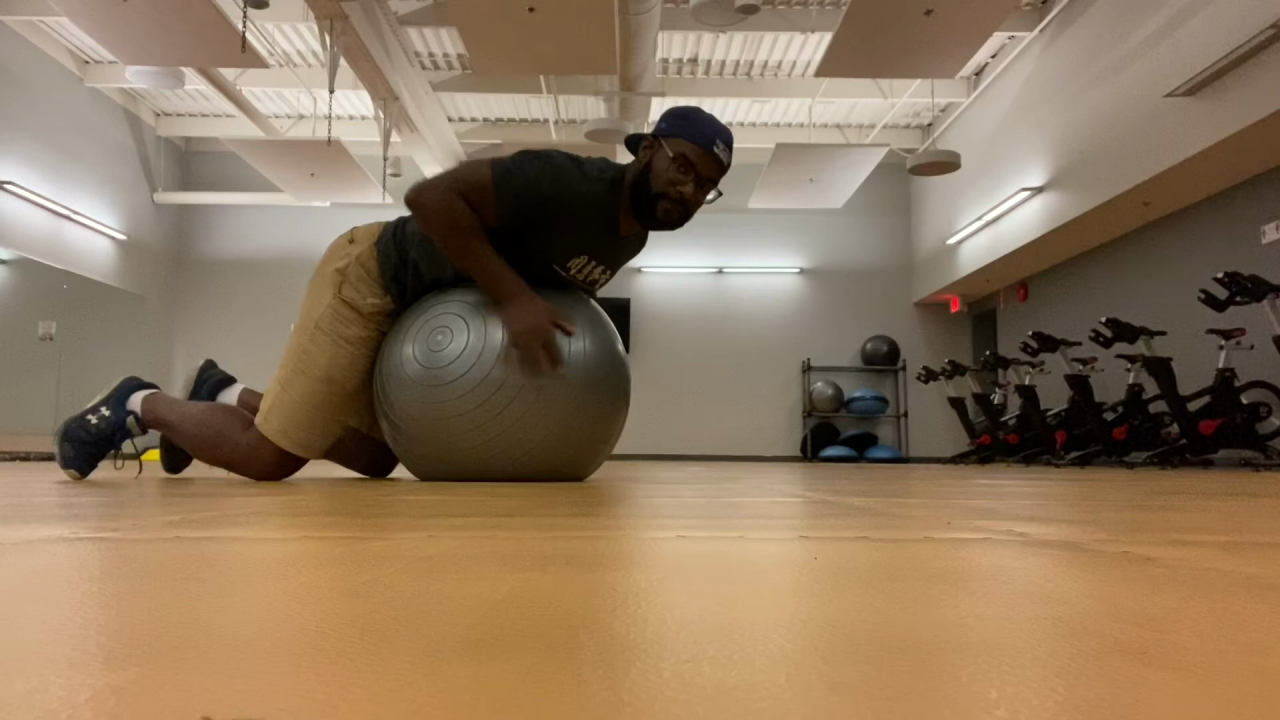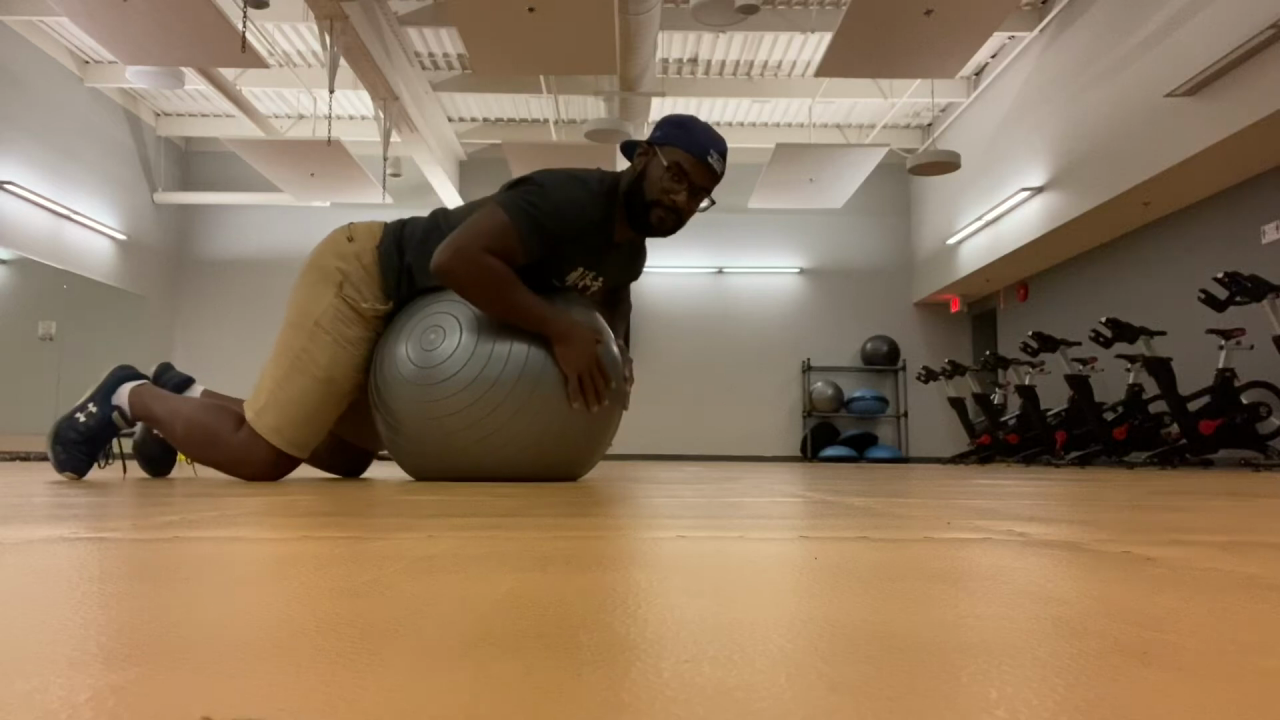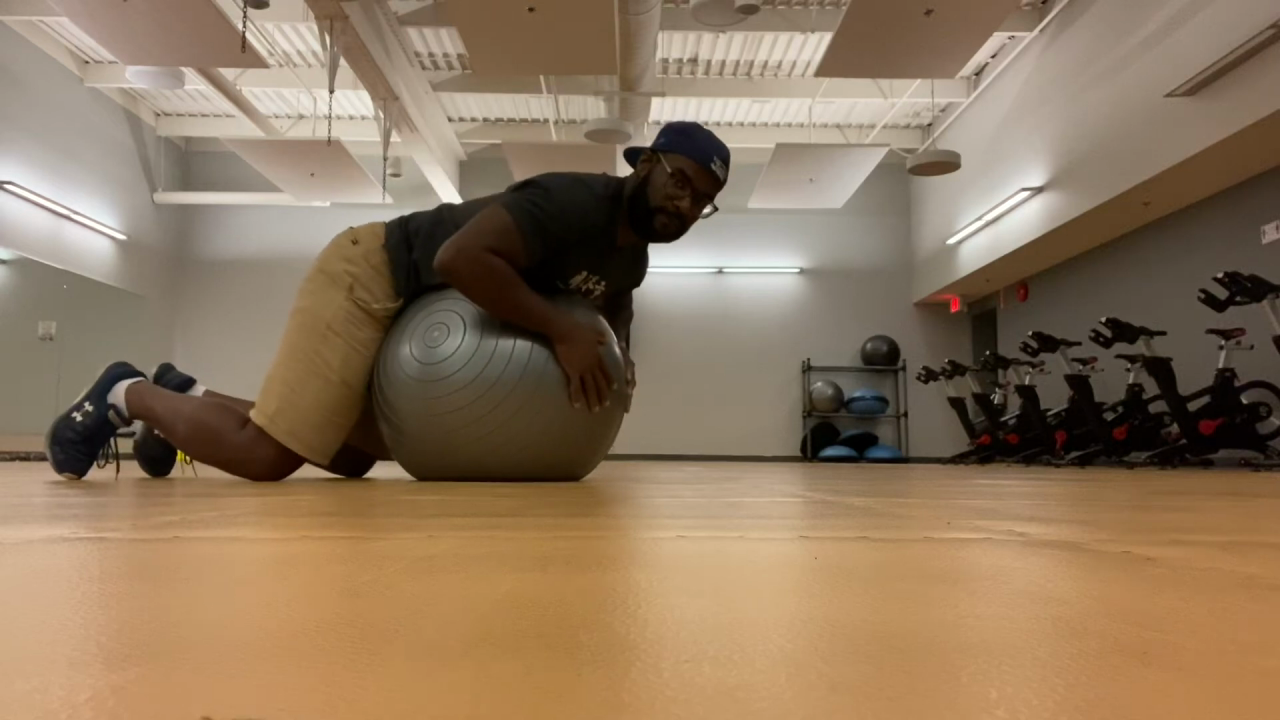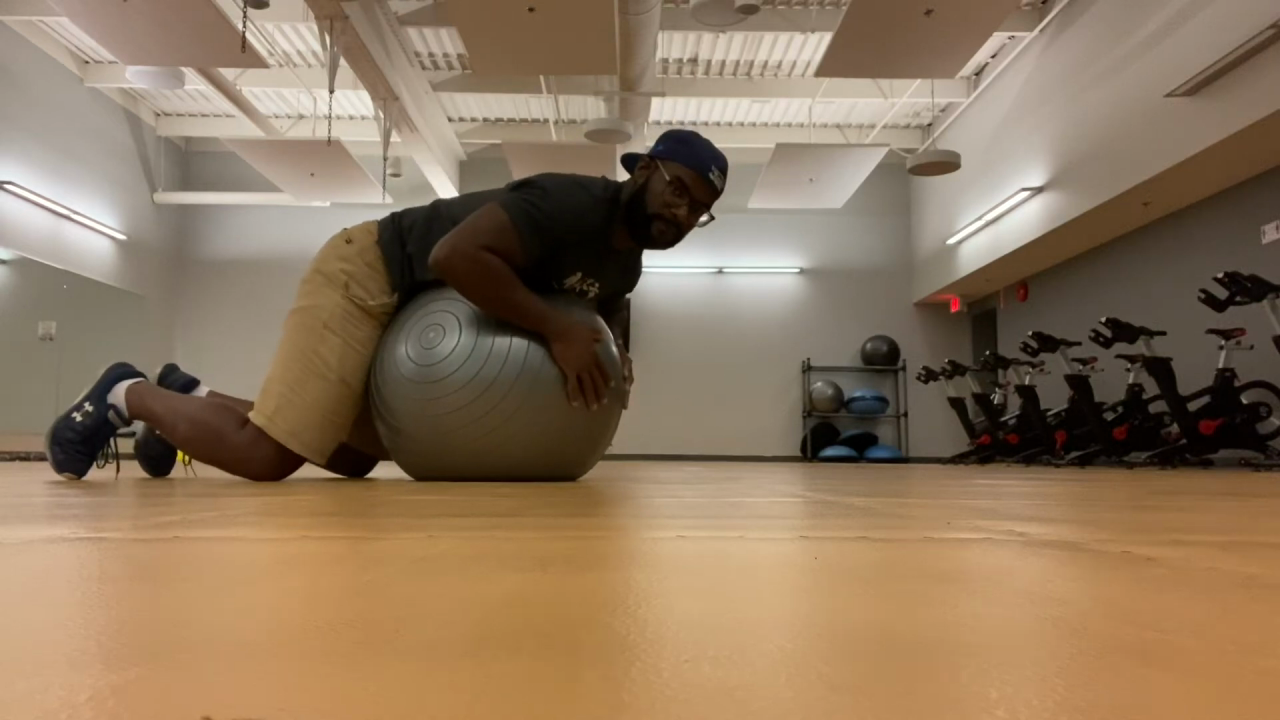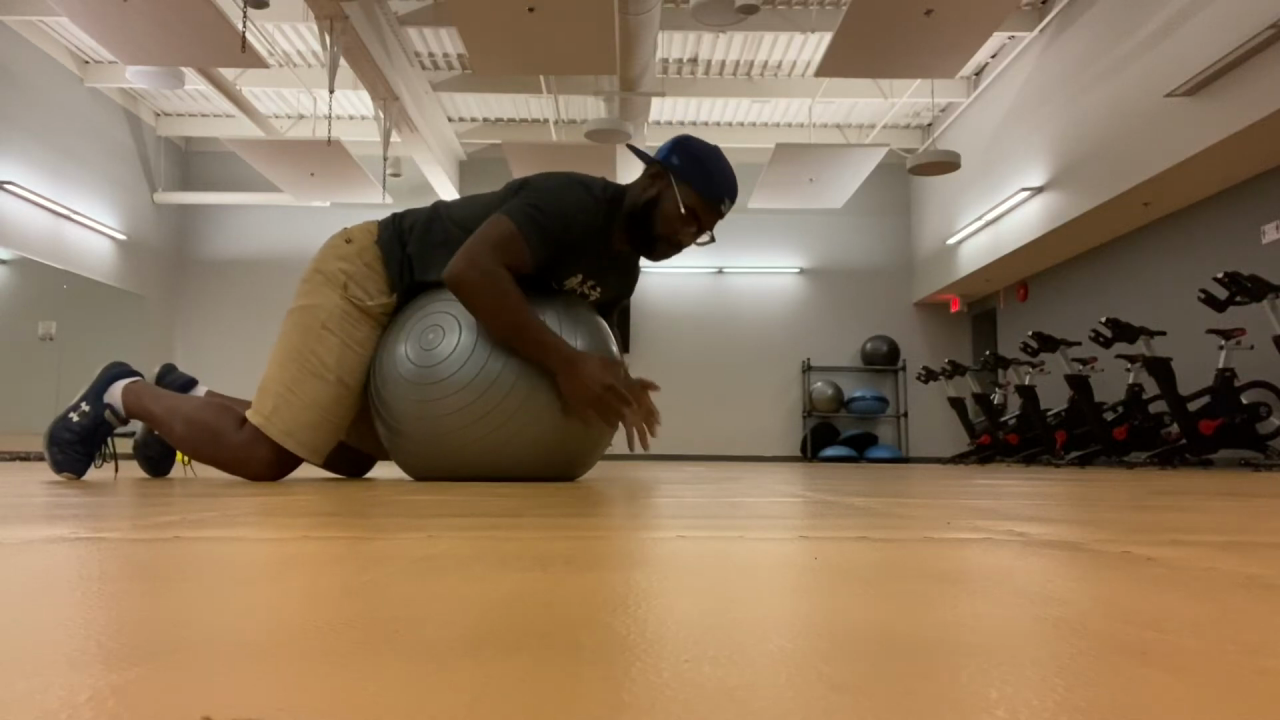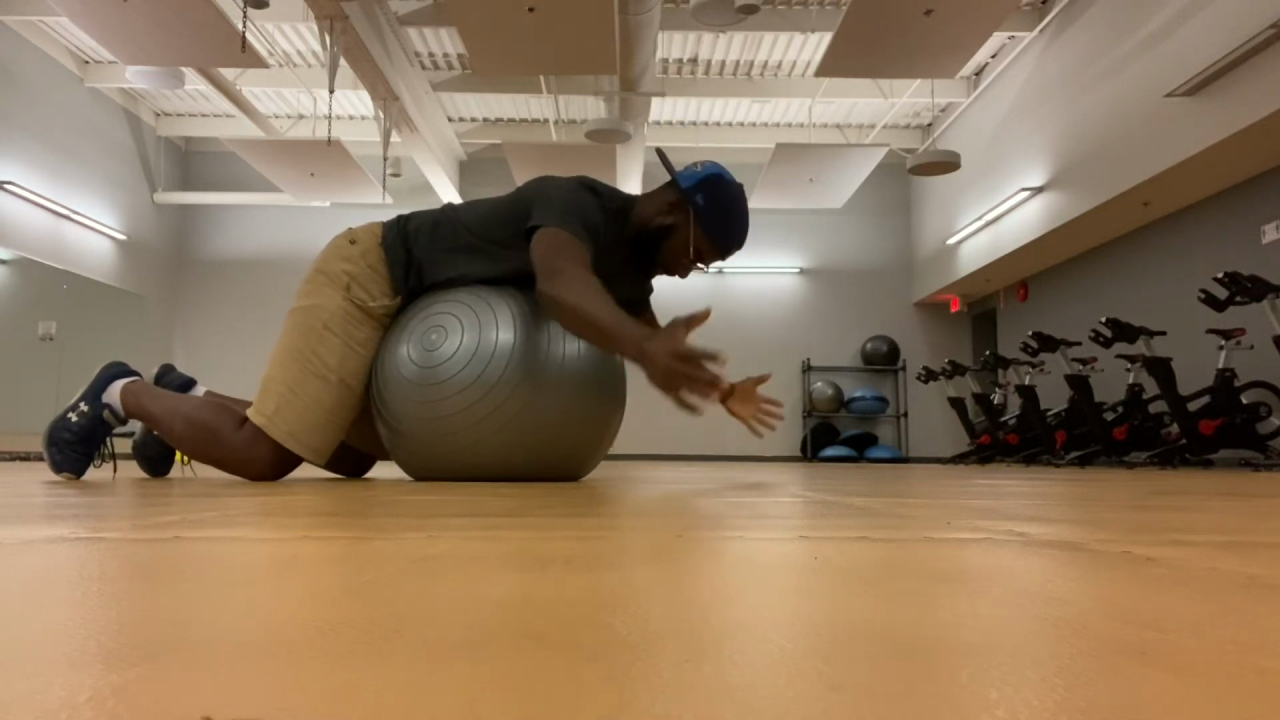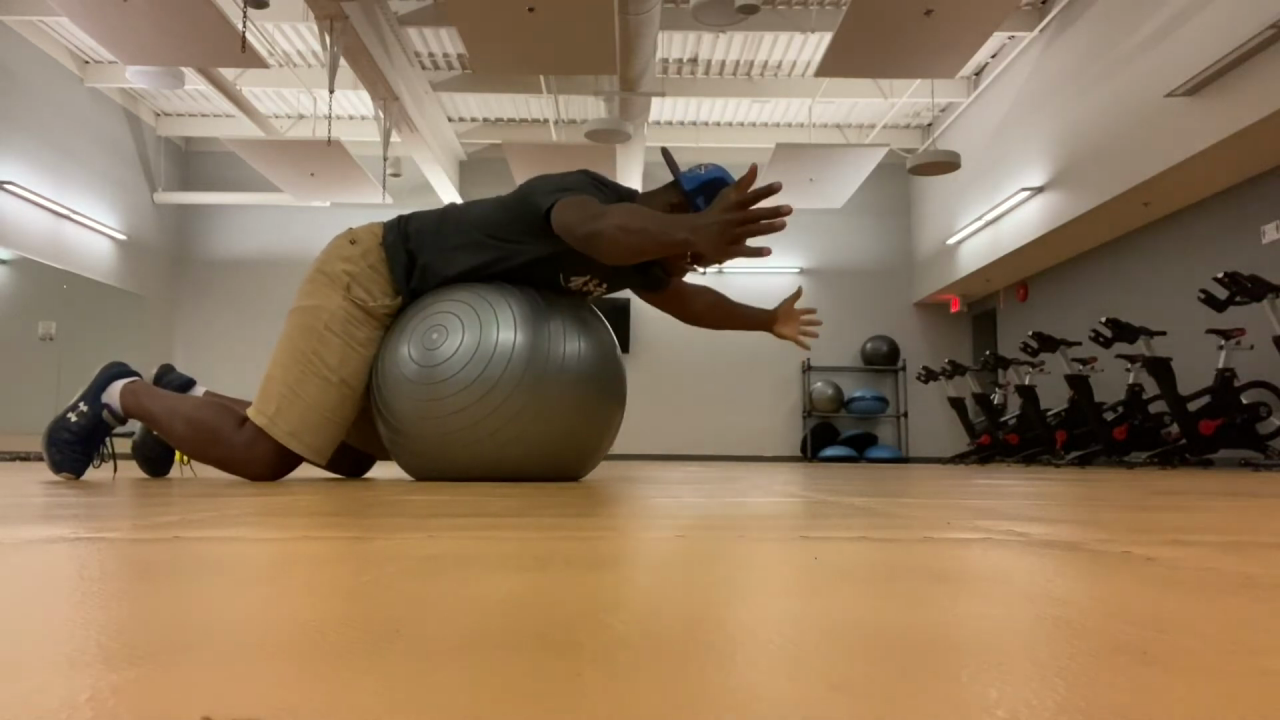
dt=0.5s
person 1, frame 1
left shoulder: (632, 236)
right shoulder: (569, 183)
right elbow: (429, 194)
right wrist: (511, 297)
left hip: (423, 309)
right hip: (374, 280)
left knee: (375, 458)
right knee: (269, 456)
left ankle: (230, 395)
right ankle: (141, 405)
person 1, frame 2
left shoulder: (629, 248)
right shoulder: (569, 199)
left elbow: (613, 297)
right elbow: (457, 261)
left wrist: (615, 347)
right wrist: (560, 332)
left hip: (407, 308)
right hip: (365, 274)
left knee: (346, 456)
right knee: (260, 456)
left ankle: (184, 394)
right ankle: (132, 398)
person 1, frame 3
left shoulder: (632, 258)
right shoulder: (574, 202)
left elbow: (613, 307)
right elbow: (460, 258)
left wrist: (615, 353)
right wrist: (561, 332)
left hip: (413, 309)
right hip: (373, 275)
left knee: (349, 456)
right knee: (264, 455)
left ankle: (188, 395)
right ankle: (131, 395)
person 1, frame 4
left shoulder: (624, 263)
right shoulder: (571, 202)
left elbow: (601, 312)
right elbow: (454, 255)
left wrist: (606, 350)
right wrist: (555, 331)
left hip: (415, 309)
right hip: (368, 274)
left knee: (352, 457)
right knee: (265, 454)
left ankle: (189, 393)
right ankle: (130, 394)
person 1, frame 5
left shoulder: (622, 268)
right shoulder: (571, 202)
right elbow: (469, 271)
left wrist: (616, 384)
right wrist: (565, 364)
left hip: (412, 311)
right hip: (369, 275)
left knee: (350, 455)
right knee: (261, 453)
left ankle: (187, 395)
right ankle: (126, 394)
person 1, frame 6
left shoulder: (631, 257)
right shoulder: (580, 206)
left elbow: (640, 324)
right elbow: (561, 287)
left wrist: (723, 388)
right wrist: (650, 353)
left hip: (413, 312)
right hip: (369, 278)
left knee: (350, 457)
right knee: (262, 455)
left ankle: (186, 395)
right ankle: (124, 396)
person 1, frame 7
left shoulder: (632, 250)
right shoulder: (584, 195)
left elbow: (684, 301)
right elbow: (602, 231)
left wrist: (766, 320)
right wrist: (695, 231)
left hip: (412, 309)
right hip: (371, 277)
left knee: (350, 456)
right knee: (264, 454)
left ankle: (188, 396)
right ankle: (127, 393)
